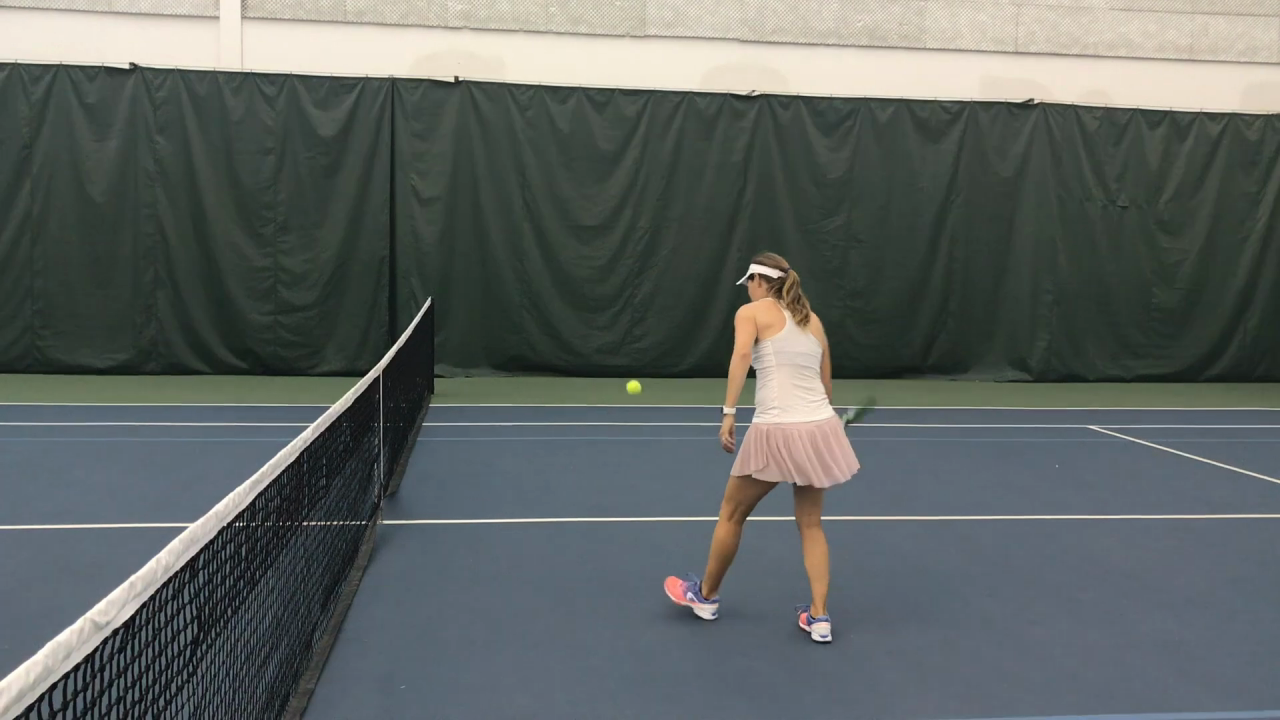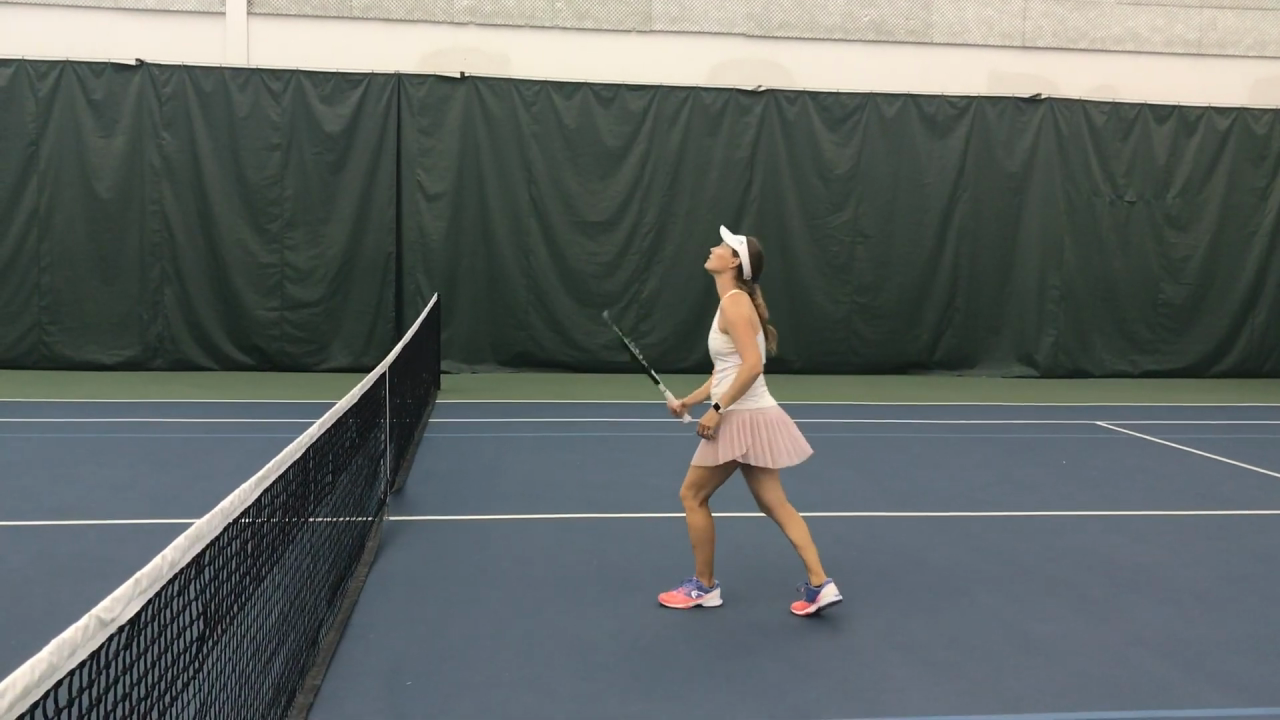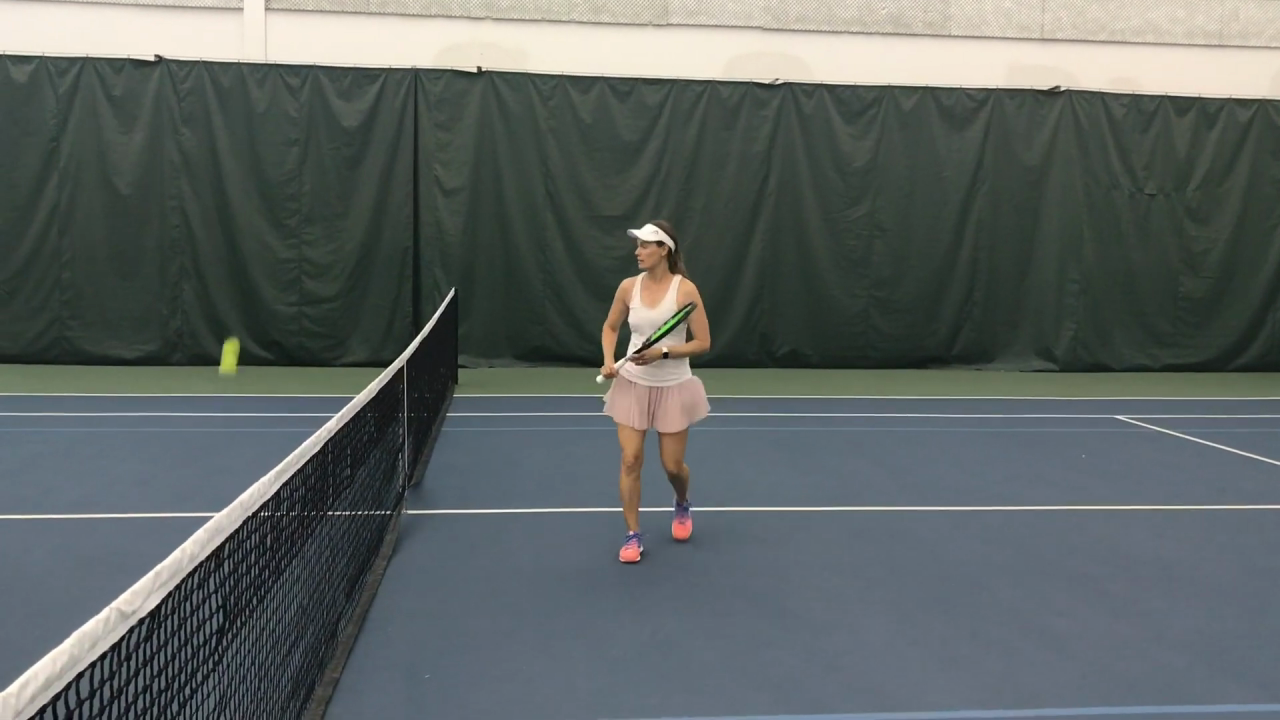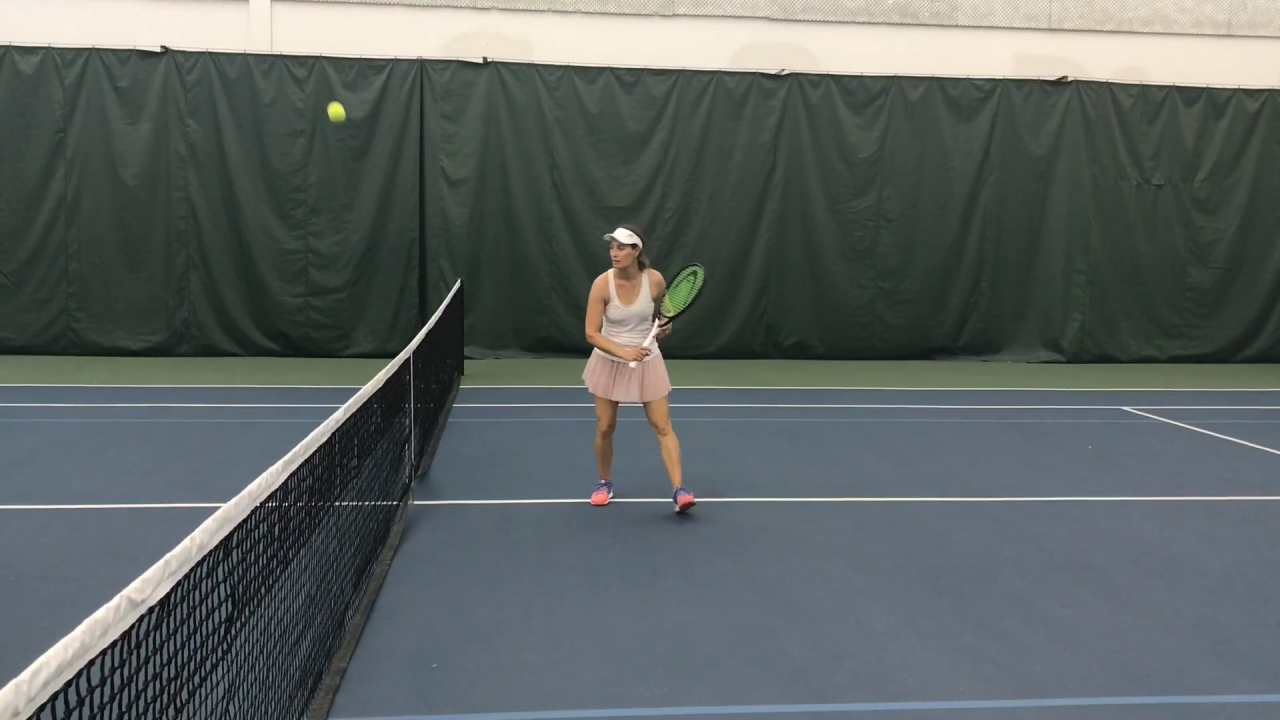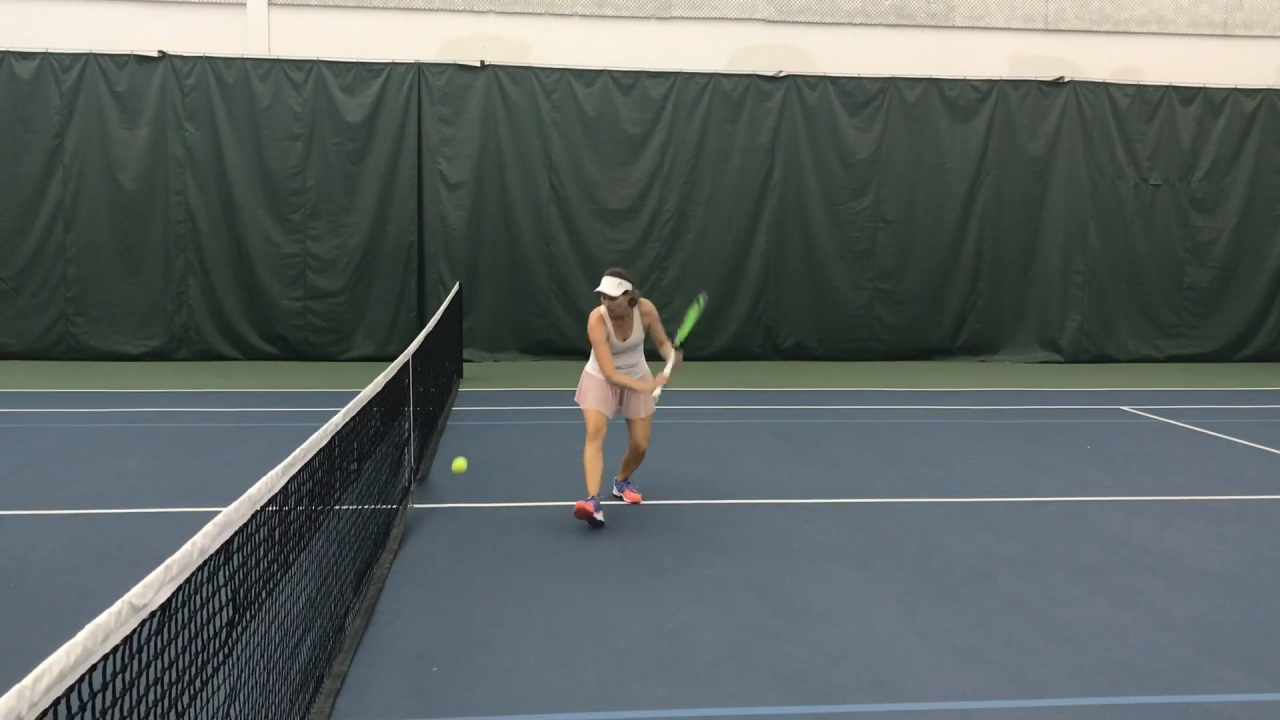
dt=1s
person 1, frame 1
left shoulder: (751, 312)
right shoulder: (813, 321)
left elbow: (740, 358)
left wrist: (729, 413)
left hip: (775, 431)
right hip: (819, 428)
left knee: (731, 515)
right knee: (810, 524)
left ankle: (705, 595)
right ankle: (818, 616)
person 1, frame 2
left shoulder: (734, 303)
right shoulder: (733, 303)
left elbow: (752, 366)
left wrist: (716, 410)
right wrist: (689, 401)
left hip: (742, 419)
right hip: (753, 417)
left knee: (692, 496)
right knee: (774, 503)
left ankle: (705, 586)
right ankle: (820, 584)
person 1, frame 3
left shoulder: (686, 290)
right shoulder: (628, 287)
left elbow: (703, 343)
right elbow: (610, 328)
left wrist: (663, 353)
right wrist: (609, 361)
left hip: (673, 389)
right hip: (632, 385)
left knee: (673, 466)
right knee: (630, 462)
left ankle: (682, 506)
right ankle: (634, 535)
person 1, frame 4
left shoulder: (655, 279)
right shoulder: (602, 284)
right elbow: (591, 333)
left wrist: (665, 326)
right wrist: (624, 353)
left hip: (647, 362)
right hip: (609, 362)
left knee: (662, 426)
right knee: (605, 428)
left ankle: (680, 490)
right ankle: (604, 483)
person 1, frame 5
left shoulder: (646, 309)
right shoulder: (597, 320)
left elbow: (663, 344)
right elbow: (609, 374)
left wrist: (671, 355)
right wrist: (647, 387)
left hip: (638, 379)
right hip: (600, 379)
left knee: (640, 445)
right knee: (595, 433)
left ankle: (622, 481)
right ankle: (593, 501)
